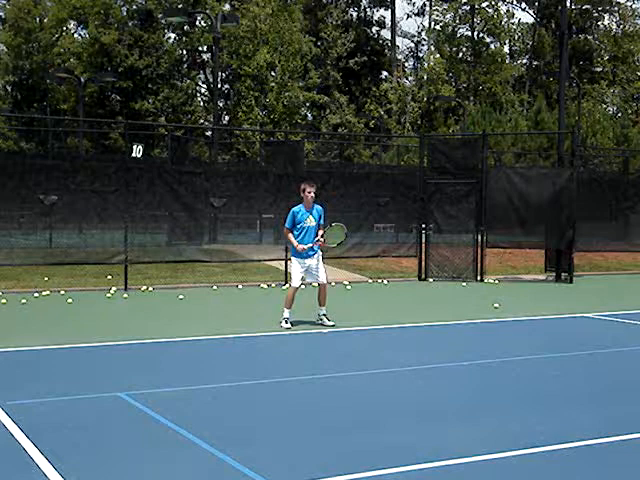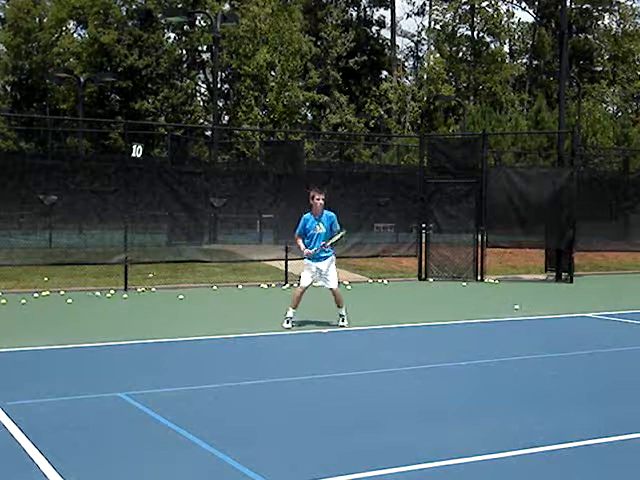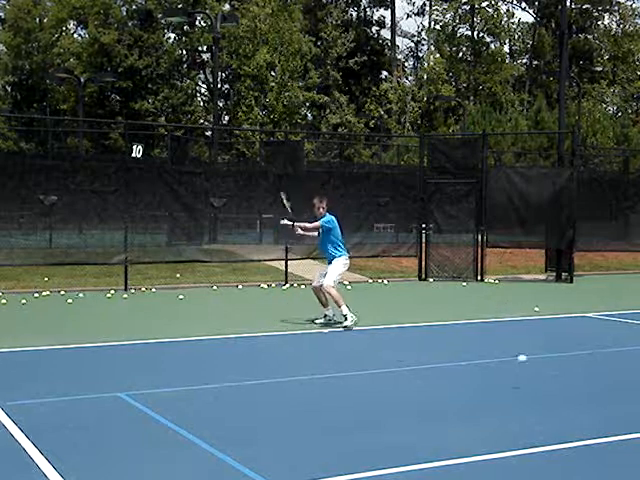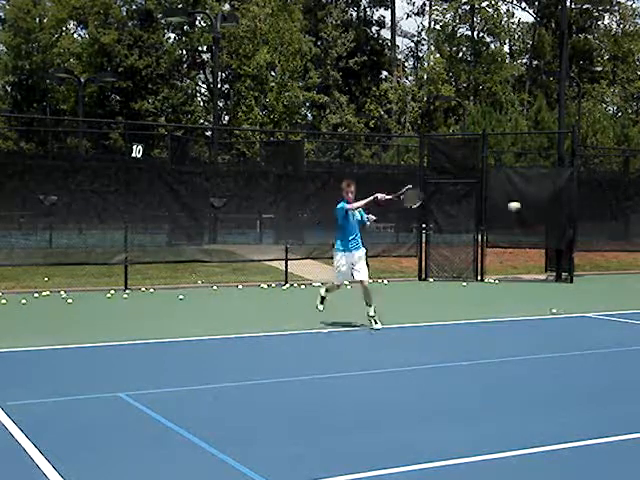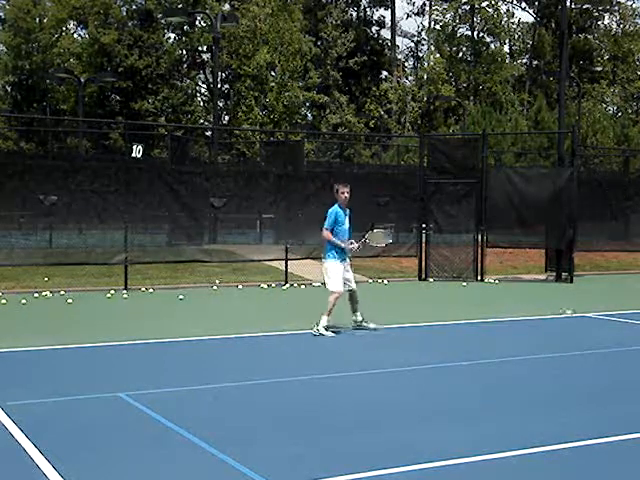
dt=0.5s
person 1, frame 1
left shoulder: (319, 210)
right shoulder: (295, 211)
right elbow: (287, 231)
left wrist: (319, 237)
right wrist: (296, 245)
left hip: (315, 254)
right hip: (298, 256)
left knee: (323, 283)
right knee: (294, 285)
left ankle: (321, 315)
right ankle: (285, 317)
person 1, frame 2
left shoulder: (330, 216)
right shoulder: (306, 218)
left elbow: (336, 235)
right elbow: (298, 237)
left wrist: (328, 244)
right wrist: (303, 249)
left hip: (328, 259)
right hip: (310, 260)
left knee: (334, 288)
right knee: (302, 286)
left ankle: (342, 315)
right ankle: (289, 316)
person 1, frame 3
left shoulder: (330, 219)
right shoulder: (321, 222)
left elbow: (311, 226)
left wrist: (292, 224)
right wrist: (302, 232)
left hip: (340, 259)
right hip: (332, 261)
left knee: (328, 285)
right knee: (315, 286)
left ankle: (348, 315)
right ankle: (329, 315)
person 1, frame 4
left shoulder: (358, 208)
right shoulder: (341, 207)
left elbow: (366, 224)
right elbow: (353, 207)
left wrist: (370, 219)
right wrist: (374, 197)
left hip: (358, 251)
right hip: (342, 252)
left knee: (364, 282)
right knee: (337, 284)
left ankle: (372, 315)
right ankle: (324, 292)
person 1, frame 5
left shoulder: (346, 212)
right shoulder: (334, 211)
right elbow: (325, 234)
left wrist: (349, 242)
right wrist: (343, 245)
left hip: (343, 258)
right hip: (332, 259)
left knee: (352, 290)
right knee: (337, 292)
left ankle: (358, 320)
right ankle: (320, 326)
